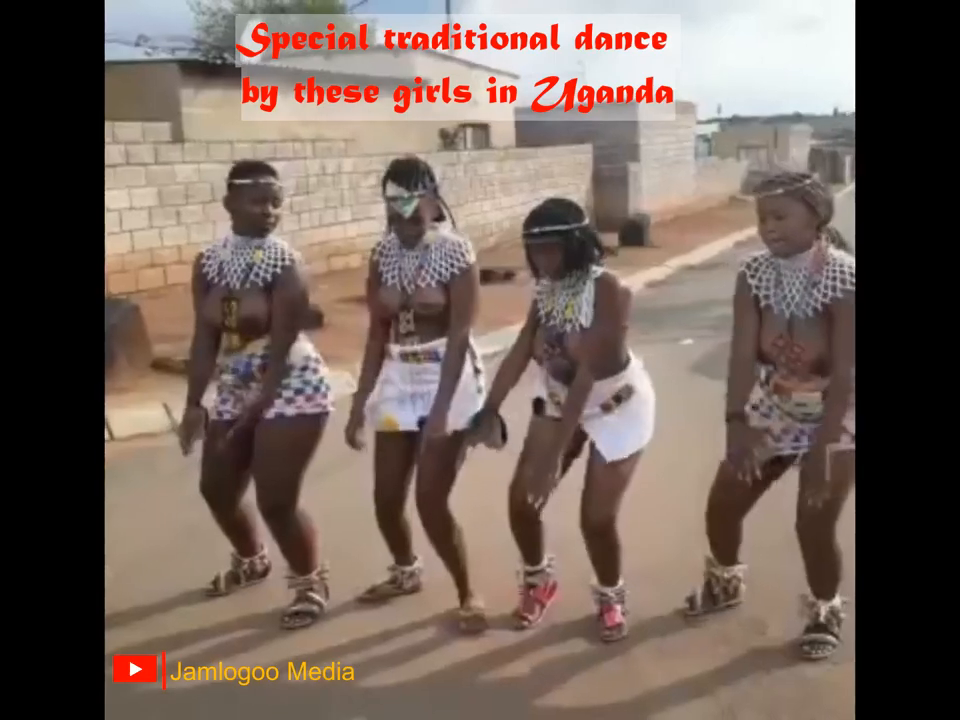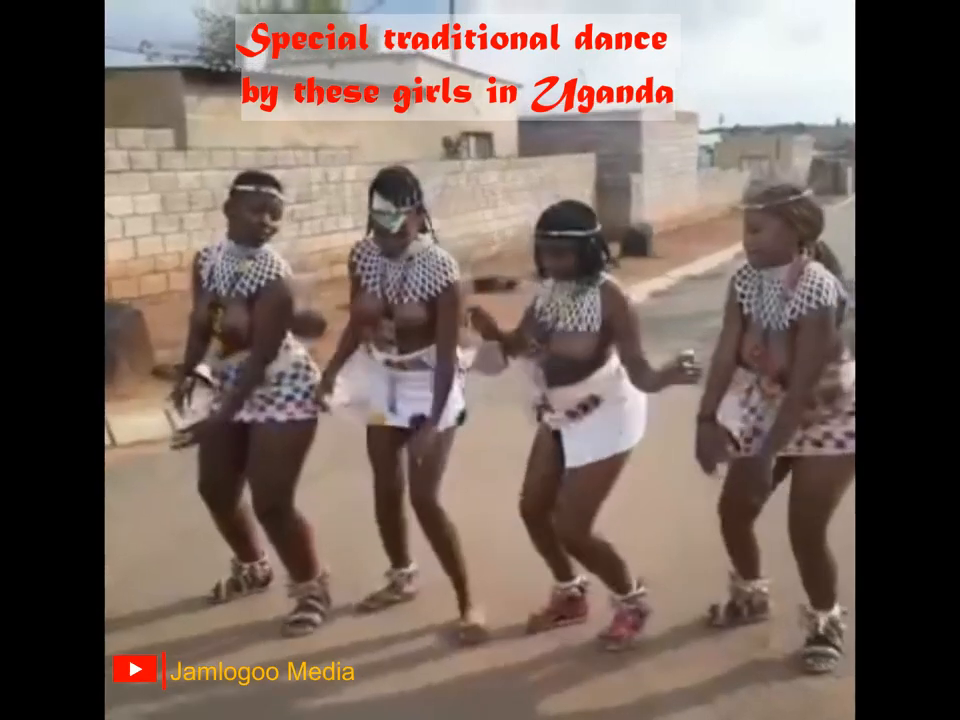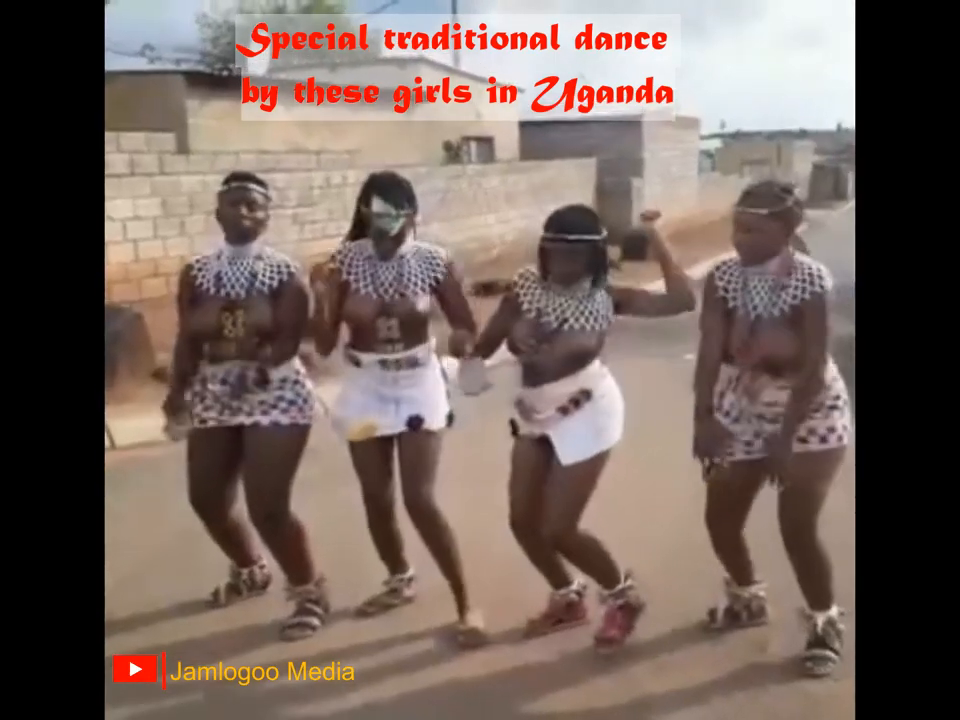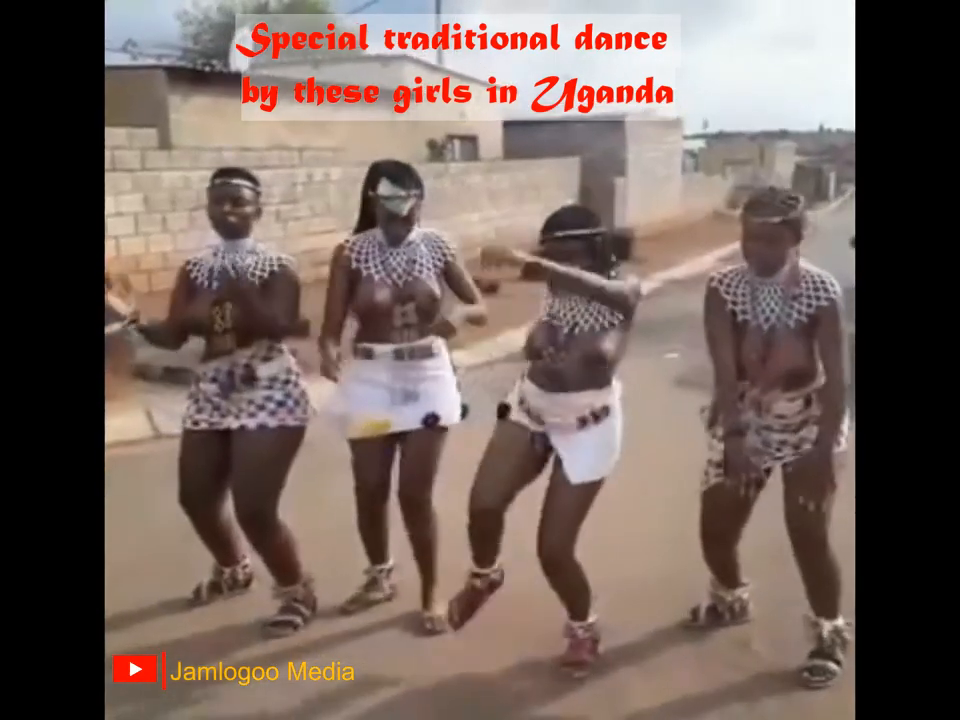
dt=0.4s
person 1, frame 1
left shoulder: (843, 276)
right shoulder: (755, 273)
left elbow: (843, 371)
right elbow: (743, 351)
left wrist: (823, 447)
right wrist: (737, 420)
left hip: (836, 413)
right hip: (774, 406)
left knee: (814, 523)
right knee: (722, 504)
left ankle: (825, 612)
right ankle: (724, 584)
person 1, frame 2
left shoulder: (818, 290)
right shoulder: (745, 280)
left elbow: (803, 384)
right elbow: (726, 354)
left wrist: (767, 456)
right wrist: (707, 420)
left hip: (829, 417)
right hip: (768, 407)
left knee: (805, 529)
right knee: (732, 509)
left ankle: (826, 623)
right ankle: (751, 595)
person 1, frame 3
left shoulder: (810, 280)
right shoulder: (722, 277)
left elbow: (813, 370)
right elbow: (710, 350)
left wrist: (786, 441)
right wrist: (704, 415)
left hip: (810, 416)
right hip: (745, 413)
left knee: (797, 525)
right knee: (719, 517)
left ankle: (825, 623)
right ankle: (748, 599)
person 1, frame 4
left shoulder: (819, 290)
right shoulder: (723, 287)
left elbow: (833, 375)
right elbow: (723, 367)
left wrist: (824, 450)
right wrist: (734, 435)
left hip: (809, 425)
right hip: (744, 424)
left knee: (807, 531)
right knee: (715, 528)
left ankle: (830, 633)
right ankle: (731, 598)
person 2, frame 1
left shoulder: (457, 253)
right shoulder: (382, 254)
left elbow: (458, 337)
right elbow: (378, 334)
left wrist: (440, 414)
right wrist: (360, 401)
left hip: (447, 382)
right hip: (398, 382)
left knee: (430, 501)
right knee: (385, 499)
left ankle: (467, 593)
right ankle: (405, 571)
person 2, frame 2
left shoulder: (440, 267)
right shoulder: (362, 255)
left elbow: (448, 348)
right elbow: (358, 323)
left wrist: (435, 423)
right wrist: (331, 370)
left hip: (427, 384)
right hip: (380, 379)
left knee: (425, 499)
right knee: (385, 489)
left ankle: (467, 601)
right ankle: (402, 576)
person 2, frame 3
left shoulder: (431, 260)
right shoulder: (342, 262)
left elbow: (466, 325)
right elbow: (324, 344)
left wrist: (462, 334)
right wrist: (319, 297)
left hip: (418, 386)
right hip: (364, 387)
left knee: (420, 501)
right knee: (377, 500)
left ankle: (465, 603)
right ankle: (400, 581)
person 2, frame 4
left shoulder: (437, 247)
right shoulder: (351, 254)
left elbow: (479, 307)
right elbow: (332, 326)
left wrist: (459, 316)
right wrist: (328, 354)
left hip: (428, 379)
right hip: (370, 380)
left knee: (415, 496)
right knee: (370, 495)
left ankle: (429, 595)
right ankle: (380, 577)
person 3, frame 1
left shoulder: (284, 264)
right shoulder: (208, 262)
left elbow: (283, 342)
right elbow: (205, 335)
left wrist: (257, 409)
right wrist: (195, 402)
left hip: (290, 389)
right hip: (236, 390)
left knee: (276, 499)
right knee: (216, 488)
left ankle: (311, 582)
right ankle: (250, 560)
person 3, frame 2
left shoulder: (274, 276)
right shoulder: (206, 260)
left elbow: (262, 353)
left wrist: (223, 415)
right wrist: (187, 373)
left hip: (280, 393)
right hip: (228, 390)
left knee: (272, 502)
right knee: (215, 489)
left ankle: (312, 589)
right ankle: (252, 567)
person 3, frame 3
left shoulder: (283, 273)
right shoulder: (196, 273)
left elbow: (288, 347)
right elbow: (189, 340)
left wrist: (261, 350)
right wrist: (177, 387)
left hip: (275, 397)
right hip: (215, 399)
left knee: (268, 508)
right knee: (206, 499)
left ankle: (310, 592)
right ankle: (250, 571)
person 3, frame 4
left shoulder: (276, 267)
right shoulder: (193, 269)
left elbow: (281, 328)
right elbow: (173, 334)
left wrist: (244, 297)
right wrist: (134, 322)
left hip: (268, 397)
right hip: (211, 396)
left knee: (254, 510)
right knee: (195, 498)
left ankle: (297, 591)
right ankle: (233, 569)
person 4, frame 1
left shoulder: (607, 290)
right shoulder: (546, 289)
left elbow: (589, 372)
right elbow: (520, 352)
left wrist: (557, 452)
right wrist: (488, 410)
left hip: (617, 407)
right hip: (560, 402)
left knee: (597, 517)
right knee: (522, 499)
left ankle: (611, 596)
right ankle: (538, 580)
person 4, frame 2
left shoulder: (608, 298)
right shoulder: (548, 288)
left elbow: (640, 374)
right elbow: (516, 344)
left wrist: (668, 377)
right wrist: (488, 330)
left hip: (604, 415)
right hip: (559, 413)
left knee: (570, 529)
right knee: (533, 510)
left ankle: (632, 601)
right ankle: (570, 594)
person 4, frame 3
left shoulder: (607, 298)
right shoulder: (527, 284)
left elbow: (683, 300)
right elbow: (492, 335)
left wrist: (654, 239)
right wrist: (470, 353)
left hip: (585, 414)
right hip: (534, 413)
left knee: (558, 528)
right knee: (523, 522)
left ankle: (622, 594)
right ankle: (567, 599)
person 4, frame 4
left shoulder: (621, 294)
right shoulder: (554, 295)
left elbow: (602, 288)
left wrist: (531, 262)
left hip: (589, 426)
right hip: (533, 409)
left knee: (554, 549)
right knee: (484, 504)
left ankle: (584, 630)
right ankle: (484, 575)
